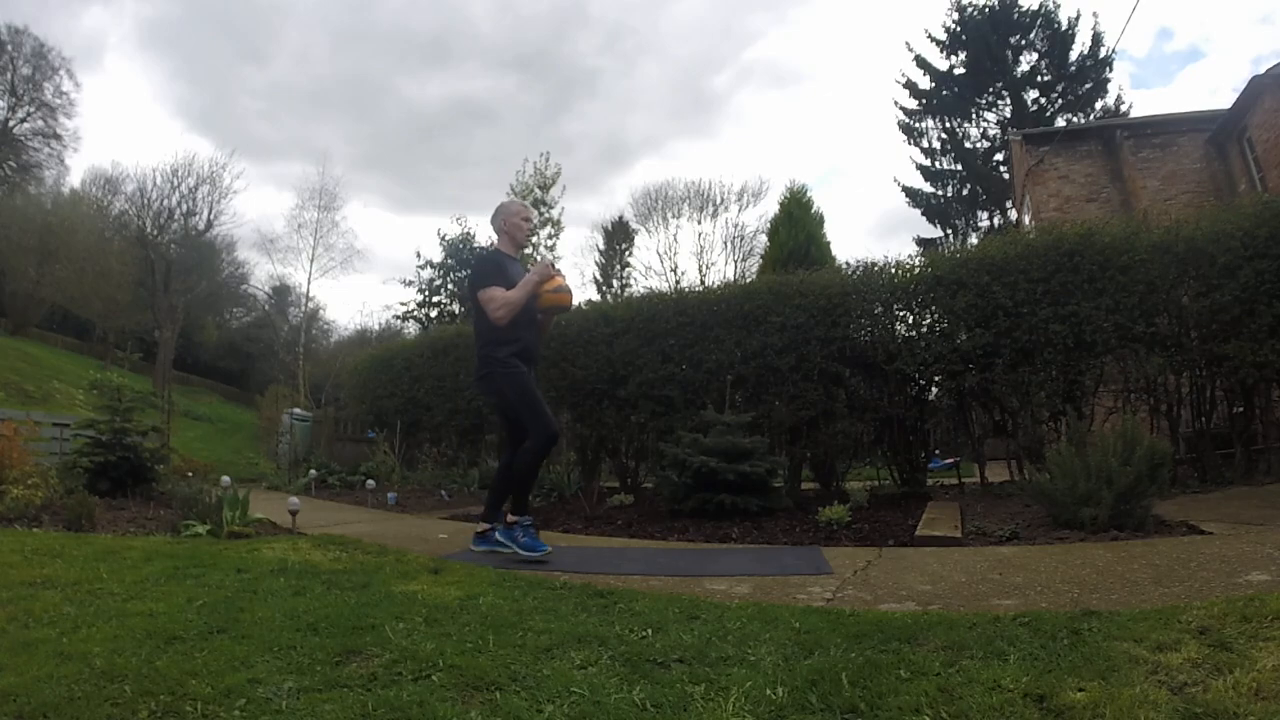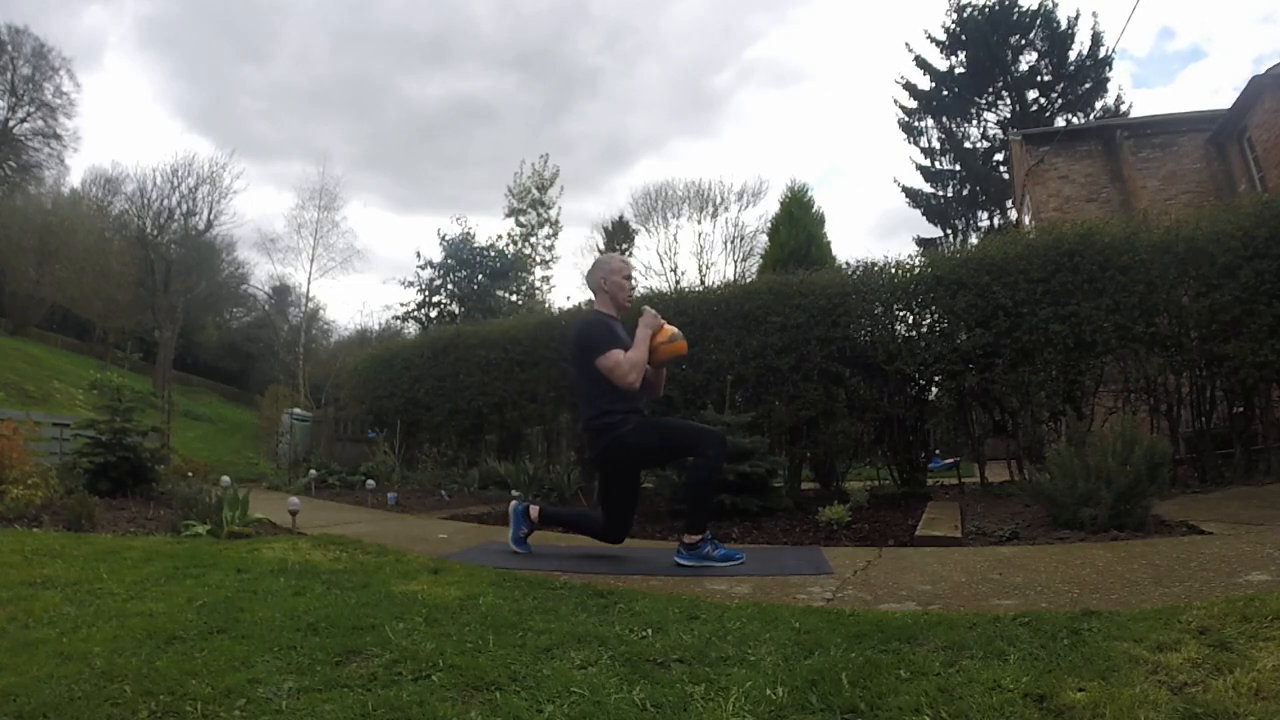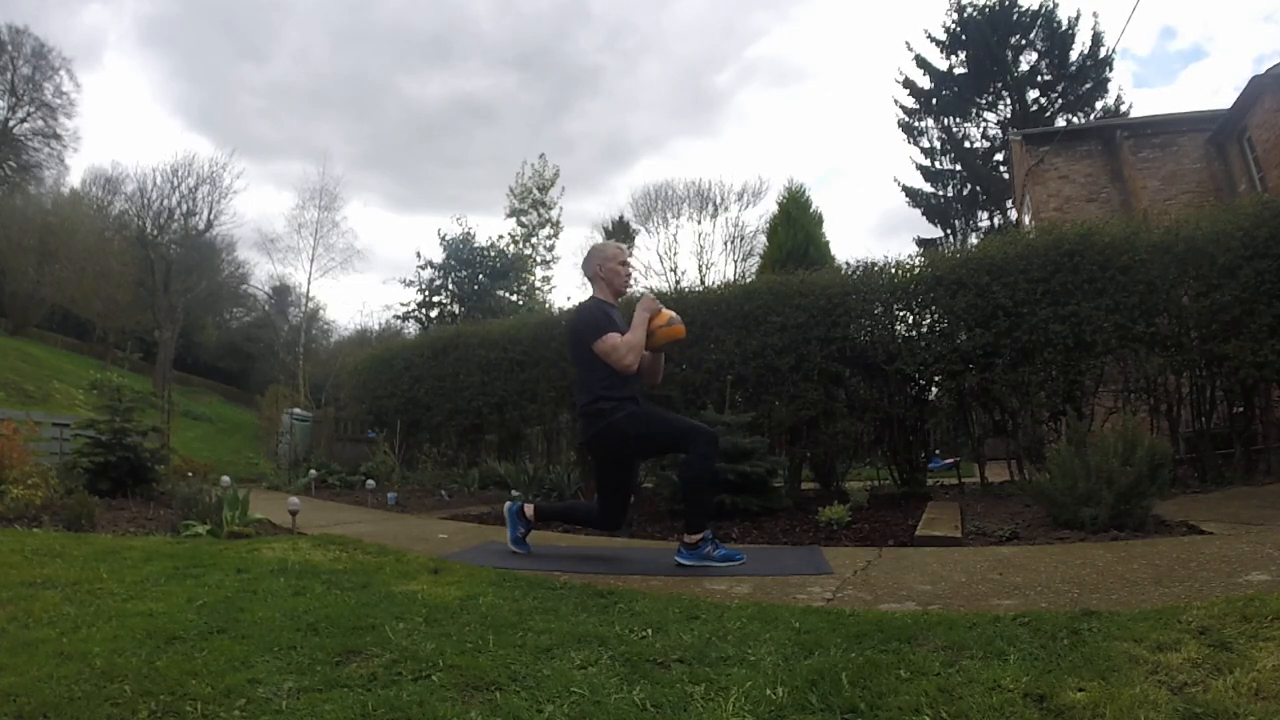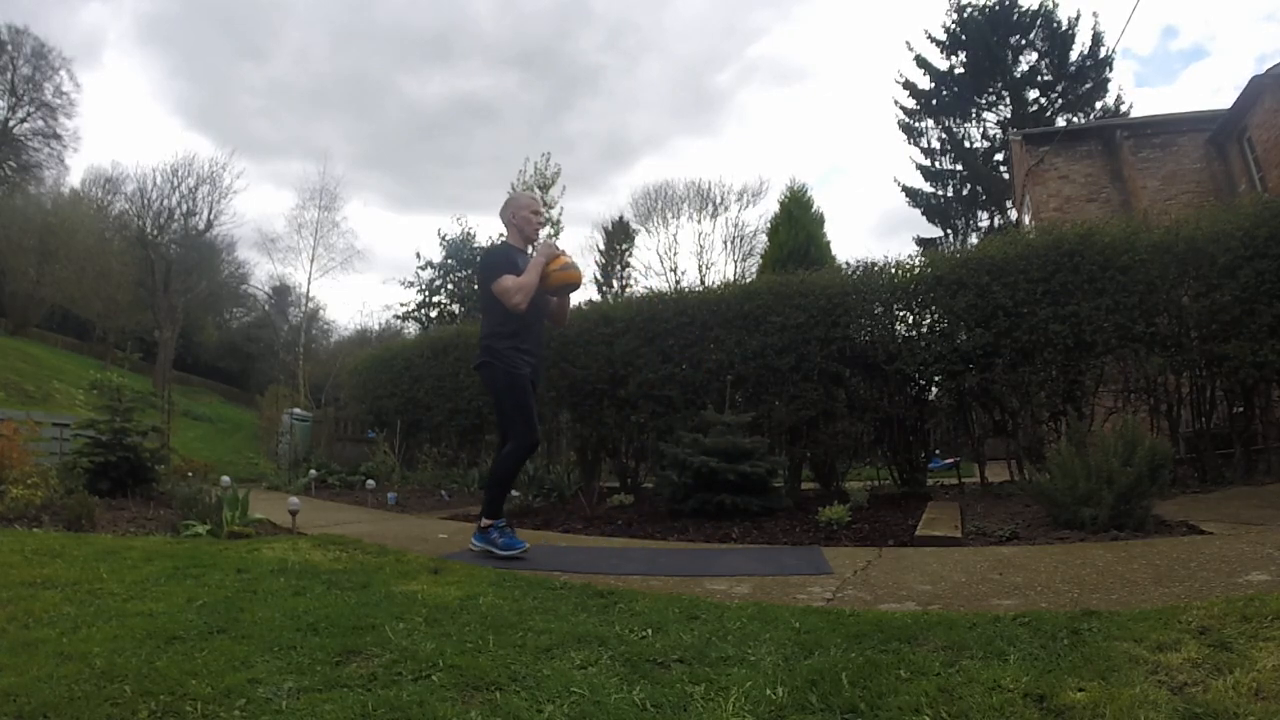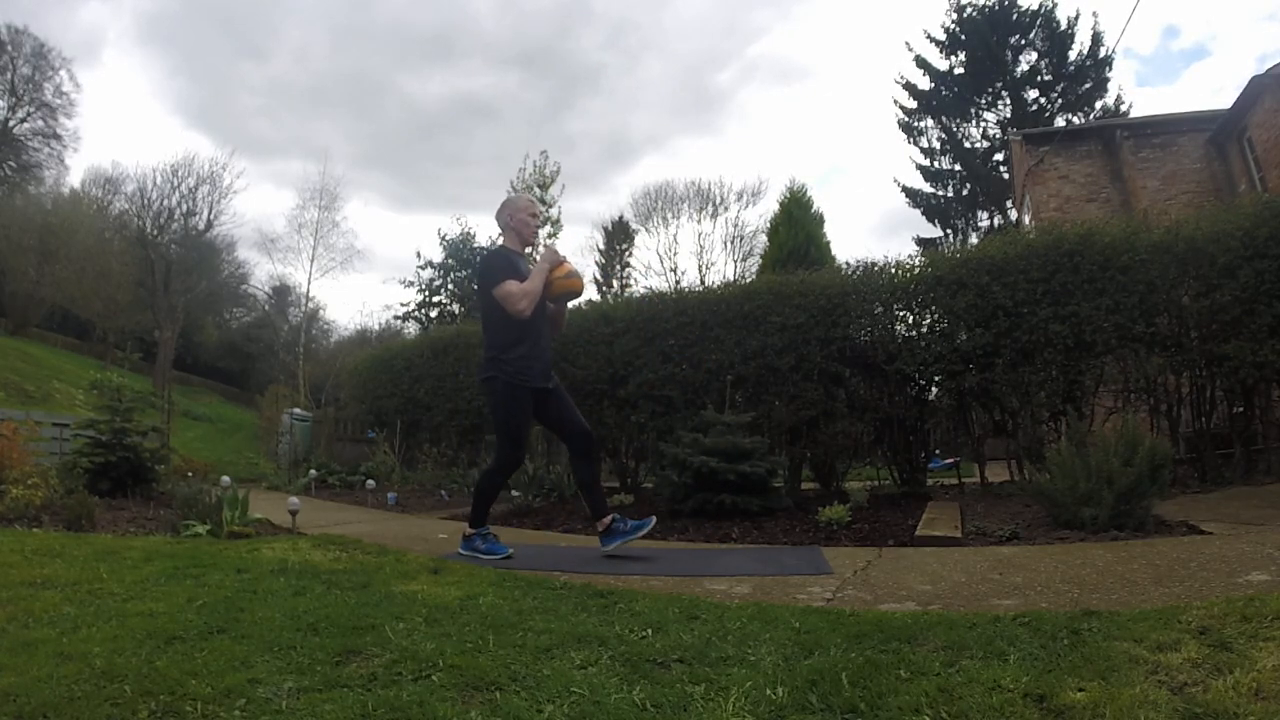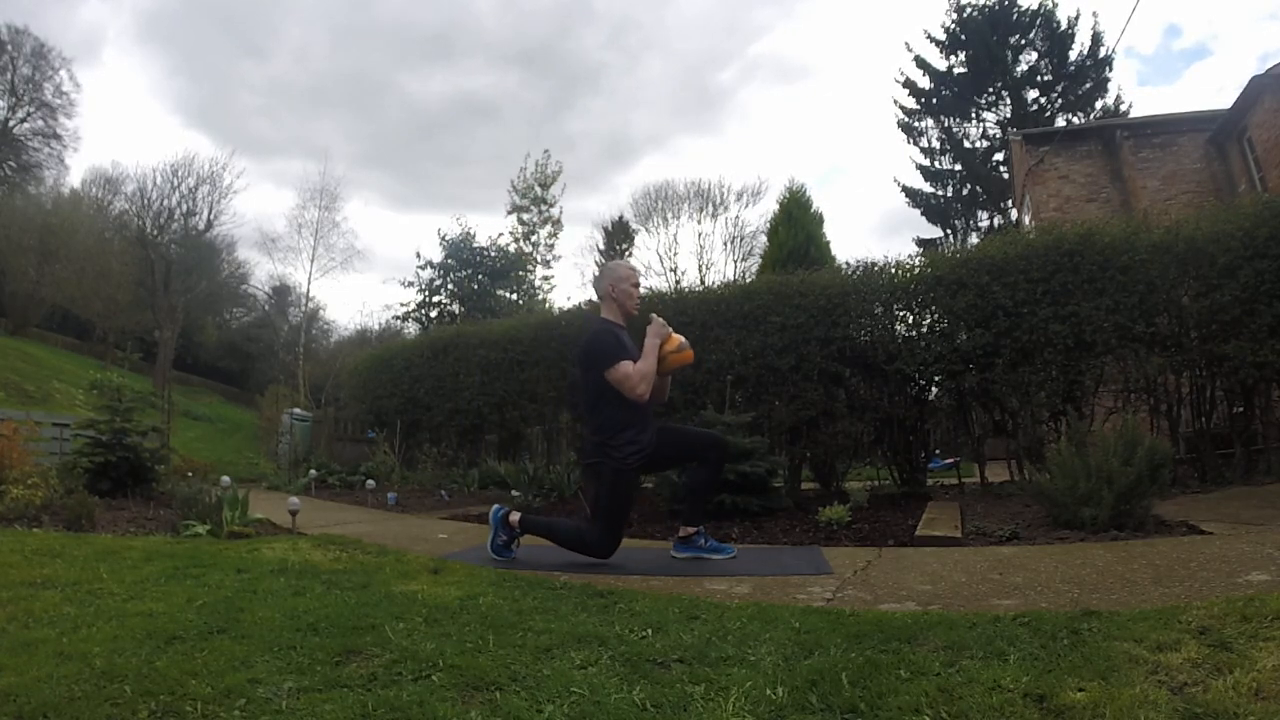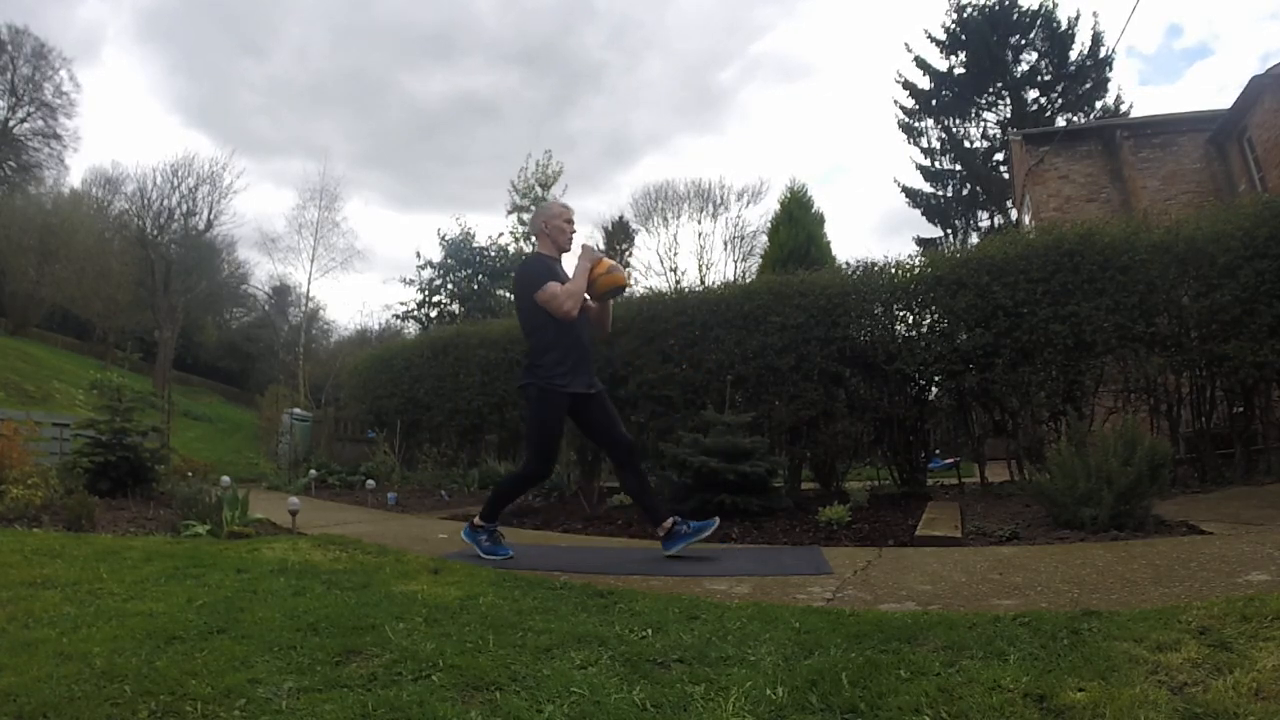
dt=0.7s
person 1, frame 1
left shoulder: (521, 270)
right shoulder: (488, 263)
left elbow: (536, 330)
right elbow: (499, 312)
right wrist: (534, 278)
left hip: (521, 369)
right hip: (501, 366)
left knee: (520, 450)
right knee: (545, 433)
left ankle: (488, 529)
right ankle: (514, 519)
person 1, frame 2
left shoulder: (614, 329)
right shoulder: (594, 328)
left elbow: (653, 390)
right elbow: (629, 378)
right wrist: (645, 330)
left hip: (623, 436)
right hip: (616, 434)
left knee: (613, 530)
right knee: (710, 443)
left ankle: (529, 515)
right ankle: (694, 543)
person 1, frame 3
left shoulder: (614, 316)
right shoulder: (590, 315)
left elbow: (651, 376)
right elbow: (627, 361)
right wrist: (642, 314)
left hip: (617, 423)
right hip: (610, 420)
left knee: (609, 518)
right knee: (702, 440)
left ankle: (525, 513)
right ankle: (694, 542)
person 1, frame 4
left shoulder: (532, 263)
right shoulder: (497, 257)
left elbow: (559, 317)
right elbow: (516, 299)
right wrist: (540, 259)
left hip: (524, 366)
right hip: (503, 363)
left knee: (515, 444)
right knee: (525, 440)
left ankle: (493, 524)
right ankle: (488, 525)
person 1, frame 5
left shoulder: (529, 266)
right shoulder: (495, 262)
left elbow: (553, 325)
right elbow: (520, 305)
right wrist: (544, 265)
left hip: (540, 377)
right hip: (510, 377)
left knee: (582, 439)
right knee: (510, 457)
left ankle: (606, 525)
right ankle: (474, 533)
person 1, frame 6
left shoulder: (622, 337)
right shoulder: (601, 337)
left elbow: (657, 396)
right elbow: (639, 390)
right wrist: (652, 340)
left hip: (642, 441)
right hip: (615, 452)
left knee: (714, 447)
right knee: (602, 543)
left ankle: (689, 535)
right ankle: (510, 521)
person 1, frame 7
left shoulder: (562, 274)
right shoulder: (532, 267)
left elbow: (601, 325)
right elbow: (567, 307)
right wrist: (584, 264)
left hip: (581, 381)
right hip: (547, 384)
left knee: (623, 447)
right knee: (539, 466)
left ankle: (669, 529)
right ankle: (481, 525)
